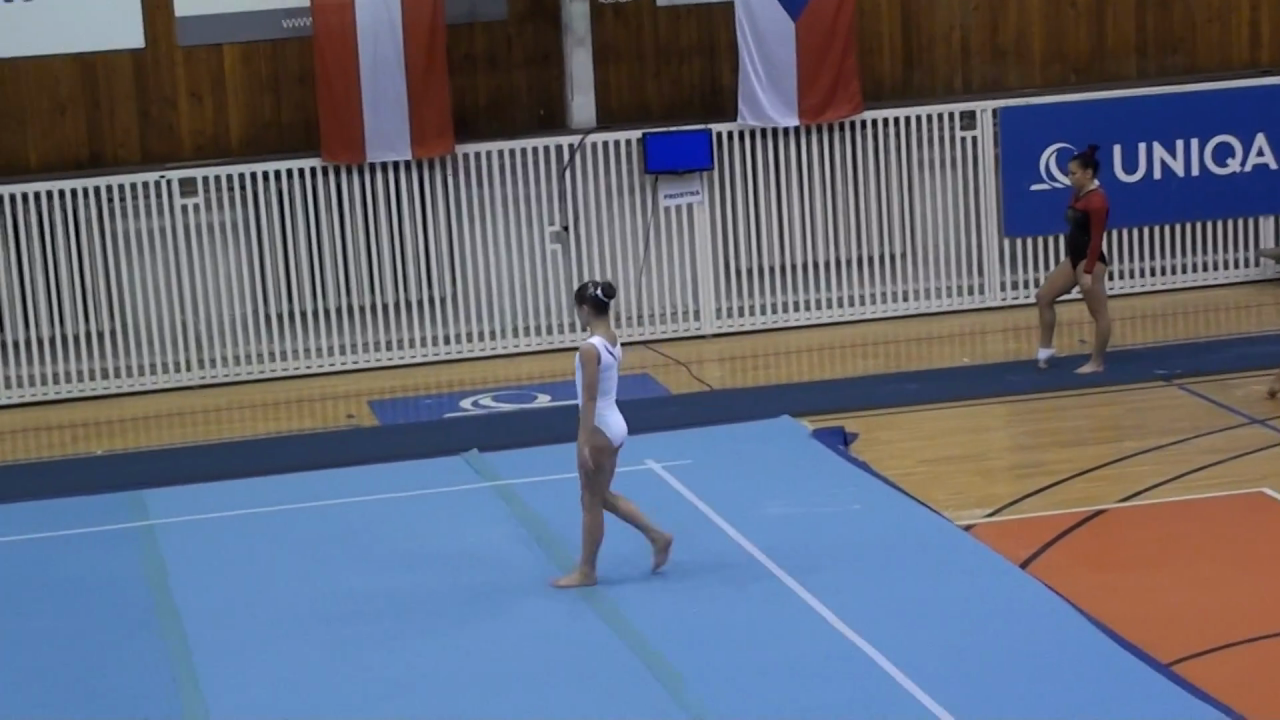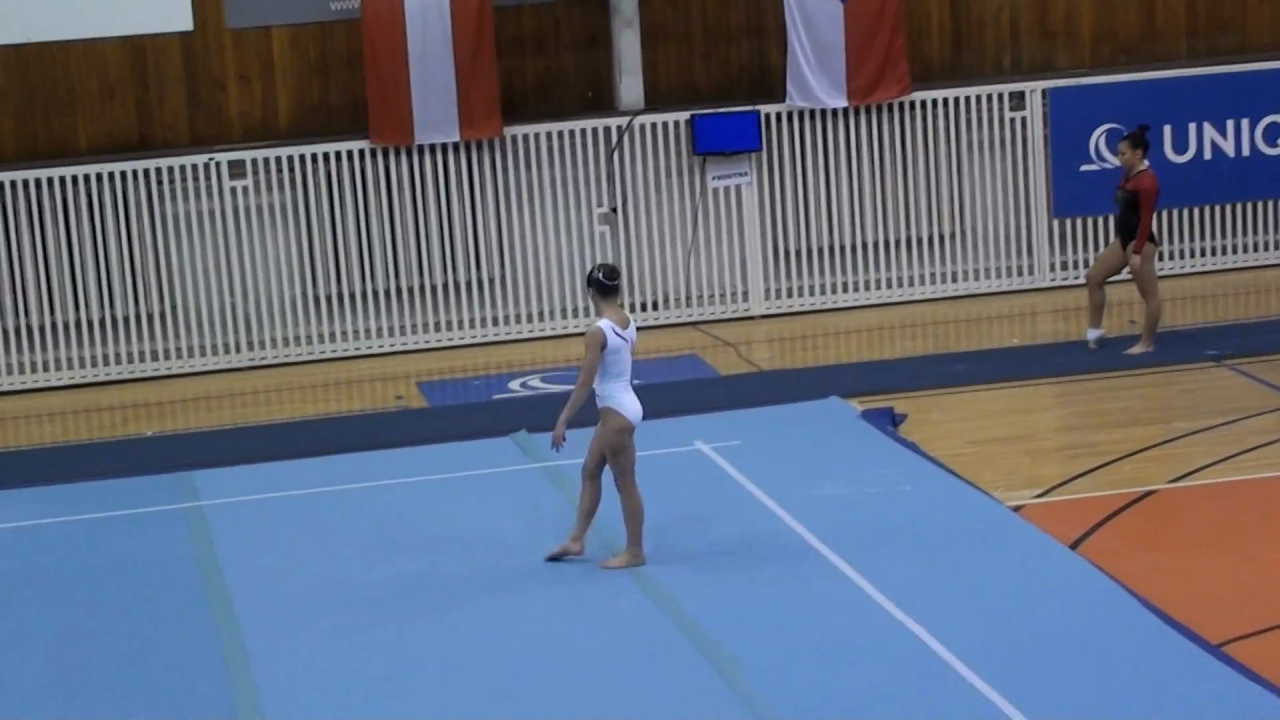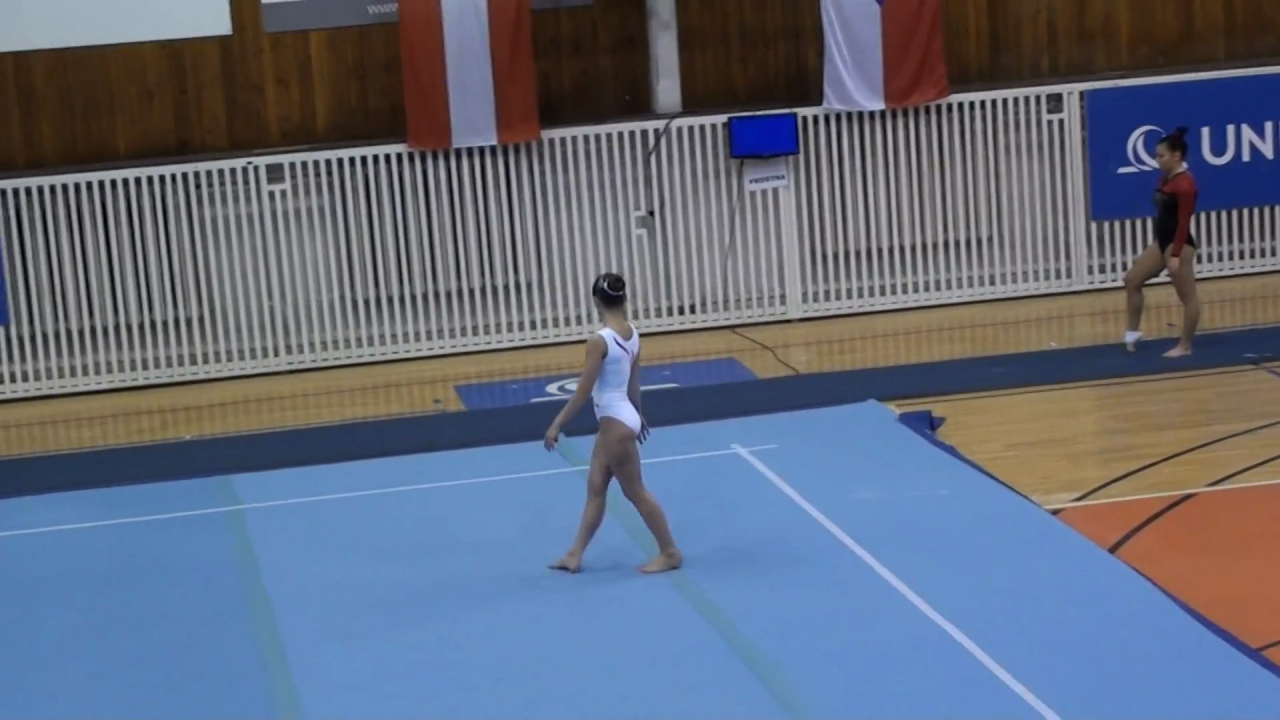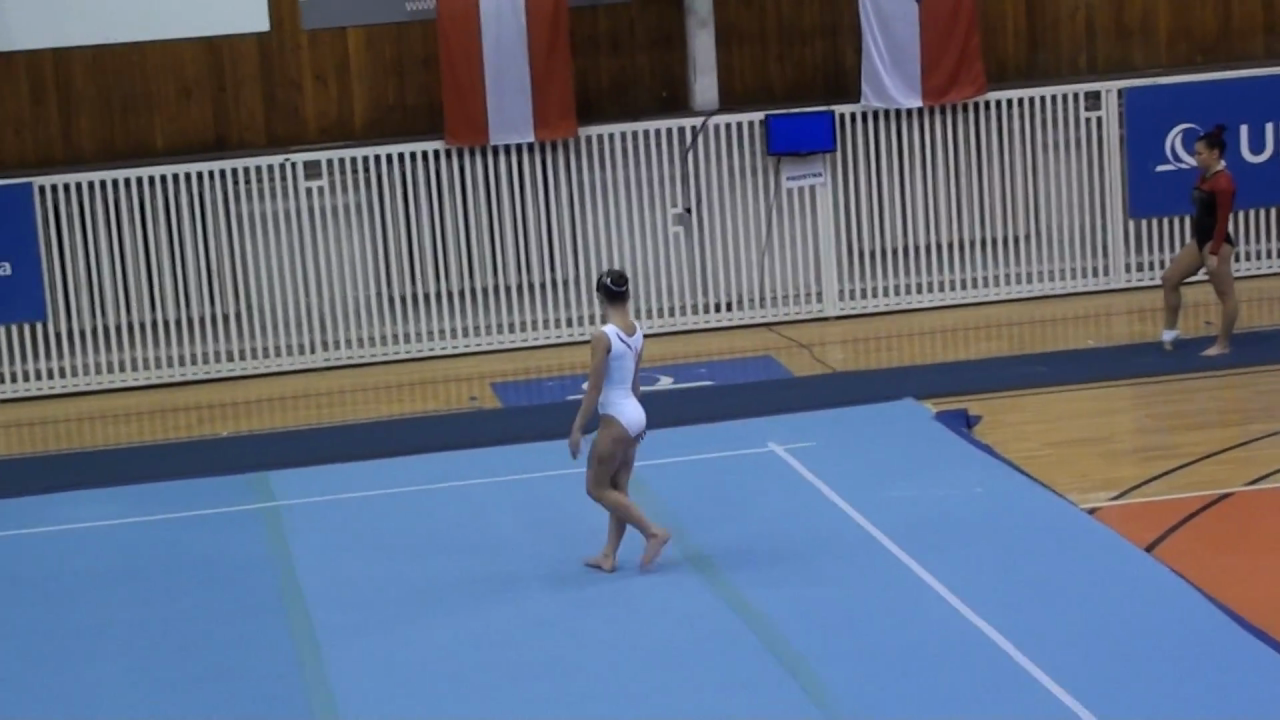
dt=0.2s
person 1, frame 1
left shoulder: (589, 348)
right shoulder: (612, 341)
left elbow: (588, 401)
left wrist: (582, 445)
left hip: (600, 430)
right hip: (612, 425)
left knee: (591, 501)
right knee: (603, 496)
left ankle: (586, 571)
right ankle: (657, 536)
person 1, frame 2
left shoulder: (598, 332)
right shoulder: (628, 322)
left elbow: (584, 383)
left wrist: (561, 422)
left hip: (616, 412)
right hip: (625, 405)
left knee: (624, 483)
right knee: (589, 472)
left ankle: (635, 552)
right ankle: (576, 540)
person 1, frame 3
left shoulder: (600, 340)
right shoulder: (632, 334)
left elbow: (584, 390)
left wrist: (556, 424)
left hip: (614, 422)
right hip: (624, 417)
left knee: (635, 492)
right knee: (595, 488)
left ankle: (669, 553)
right ankle: (575, 554)
person 1, frame 4
left shoulder: (602, 336)
right shoulder: (635, 330)
left elbow: (594, 388)
left wrist: (577, 428)
left hip: (615, 418)
right hip: (635, 413)
left knee: (597, 488)
right knee: (617, 486)
left ankle: (654, 533)
right ankle: (609, 554)
person 2, frame 1
left shoulder: (1096, 200)
right shoulder: (1078, 196)
left elbow: (1096, 239)
left wrist: (1088, 272)
left hip: (1090, 260)
right hip: (1074, 257)
left knee: (1098, 313)
right knee: (1044, 297)
left ankle: (1097, 363)
right ankle: (1046, 348)
person 2, frame 2
left shoulder: (1146, 181)
right shoulder: (1129, 175)
left elbow: (1146, 220)
left wrist: (1137, 252)
left hip: (1140, 241)
right hip: (1124, 238)
left knee: (1149, 294)
right knee: (1093, 278)
left ankle: (1146, 343)
right ankle: (1095, 329)
person 2, frame 3
left shoulder: (1184, 183)
right shoulder: (1167, 178)
left elbow: (1184, 222)
left wrist: (1175, 255)
left hip: (1178, 243)
right hip: (1162, 240)
left knee: (1187, 296)
right knee: (1132, 280)
left ankle: (1185, 346)
right ankle: (1133, 332)
person 2, frame 4
left shoulder: (1223, 181)
right shoulder: (1205, 176)
left elbow: (1222, 221)
left wrist: (1214, 253)
left hip: (1216, 242)
right hip: (1200, 239)
left knee: (1225, 294)
right knee: (1170, 279)
left ankle: (1223, 344)
right ankle: (1170, 330)
